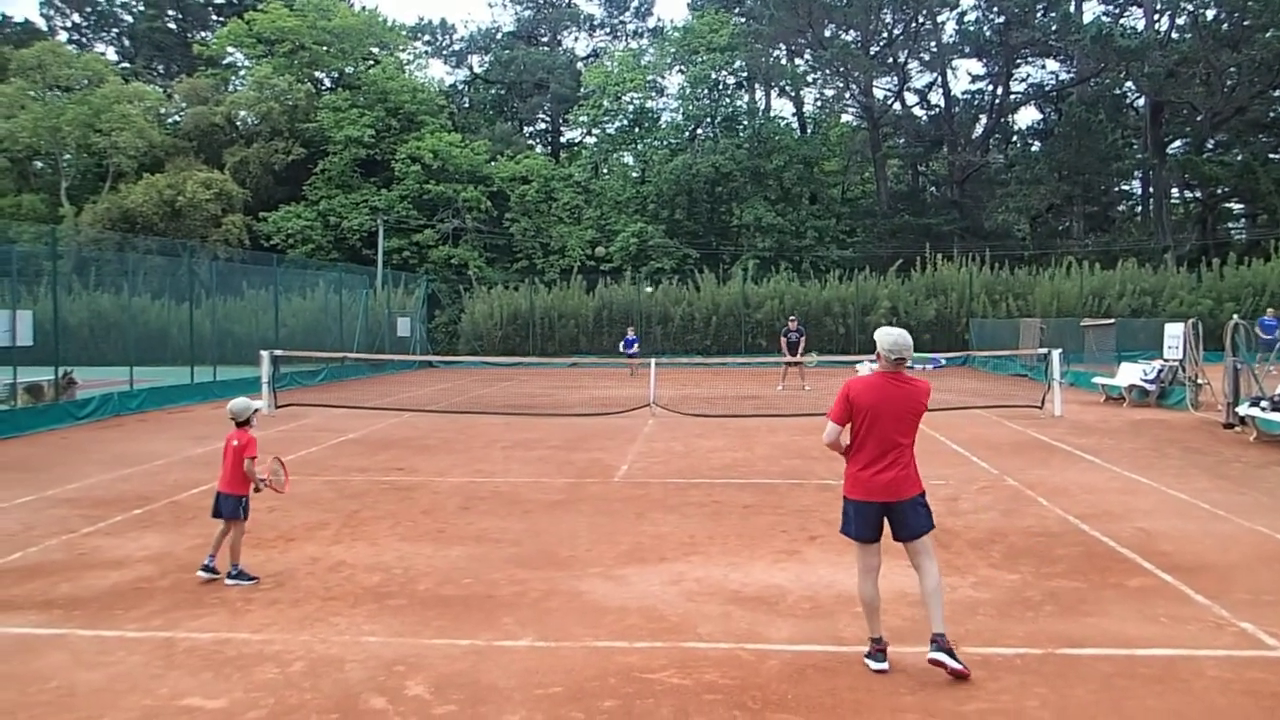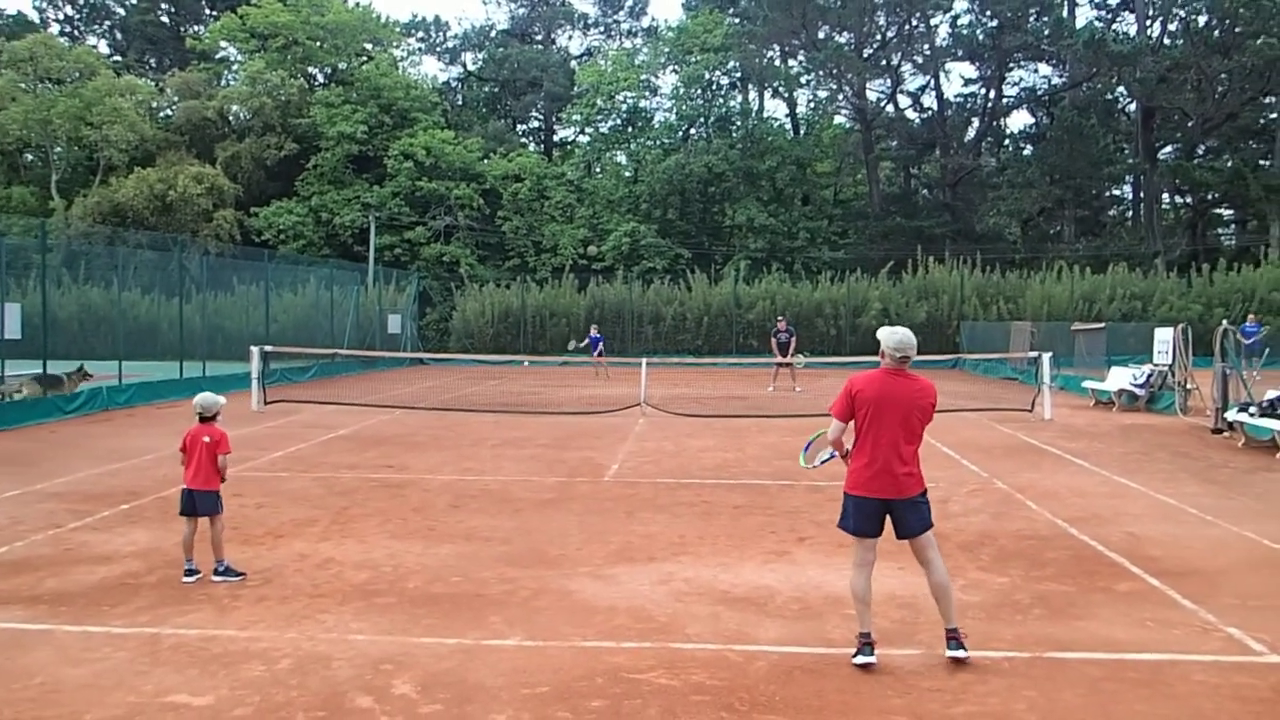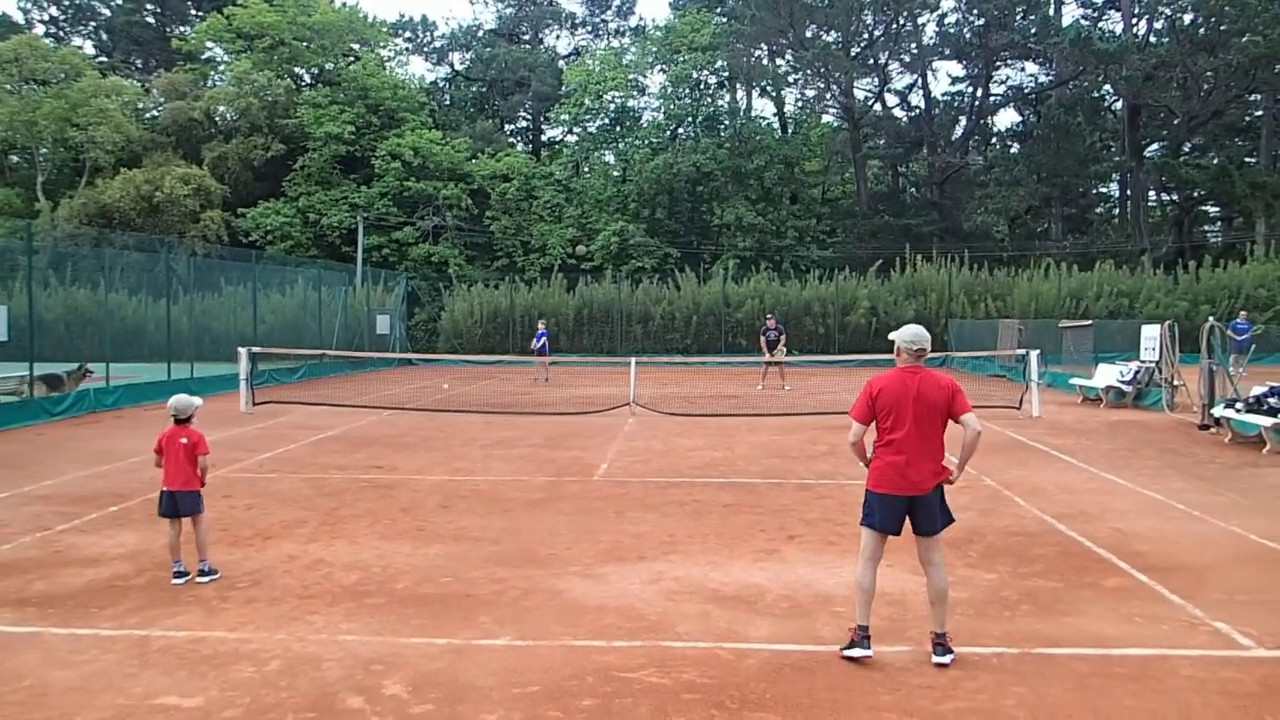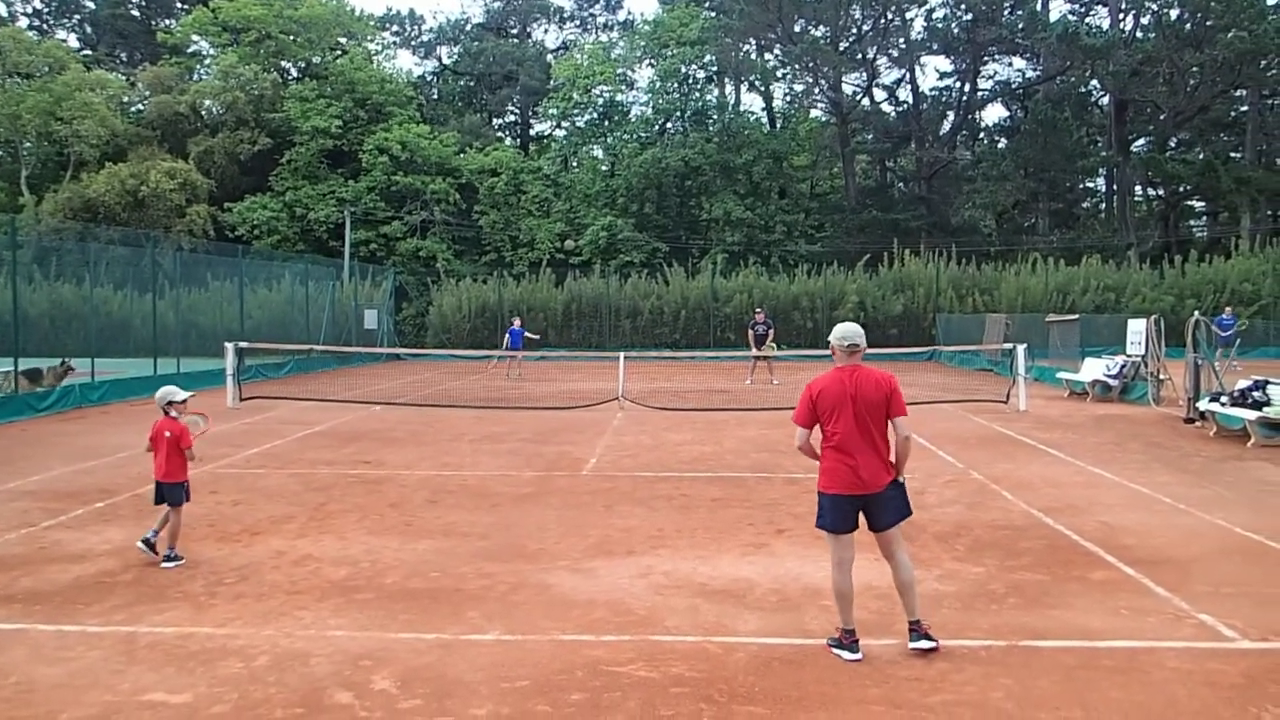
dt=0.7s
person 1, frame 1
left shoulder: (854, 388)
right shoulder: (921, 390)
left elbow: (830, 439)
left wrist: (846, 451)
left hip: (862, 491)
right hip: (905, 490)
left knee: (868, 569)
right knee: (926, 564)
left ankle: (877, 648)
right ankle: (938, 642)
person 1, frame 2
left shoulder: (857, 384)
right shoulder: (927, 390)
left elbow: (833, 436)
left wrist: (845, 454)
left hip: (864, 487)
right hip: (908, 487)
left knee: (862, 564)
right knee: (932, 560)
left ankle: (865, 644)
right ankle: (952, 637)
person 1, frame 3
left shoulder: (876, 385)
right shoulder: (946, 385)
left elbow: (855, 438)
right elbow: (974, 429)
left wrist: (868, 462)
right wrist: (958, 468)
left hip: (884, 484)
right hip: (928, 485)
left knee: (868, 559)
right knee: (933, 563)
left ankle: (861, 636)
right ankle: (940, 642)
person 1, frame 4
left shoulder: (816, 387)
right shoulder: (885, 381)
left elbow: (801, 443)
right elbow: (904, 434)
right wrist: (898, 471)
left hip: (836, 485)
right hip: (879, 482)
left knee: (841, 562)
right knee: (897, 554)
left ankle: (848, 638)
right ankle: (916, 629)
person 2, frame 1
left shoulder: (231, 436)
right shoulder: (249, 439)
right elbow: (248, 468)
left wrist: (255, 477)
right wrist: (258, 483)
left hip: (224, 488)
right hip: (237, 492)
left knee: (226, 527)
right knee: (238, 530)
left ankle: (208, 565)
right ankle: (234, 572)
person 2, frame 2
left shoulder: (190, 432)
right shoulder: (219, 435)
left elbow: (183, 460)
right elbow: (222, 464)
right wrist: (223, 476)
left hip: (190, 486)
right hip: (209, 487)
left knee: (190, 527)
right knee: (216, 526)
left ankle: (189, 568)
right ankle: (220, 568)
person 2, frame 3
left shoulder: (165, 435)
right shoulder: (197, 436)
left elbow: (158, 463)
right elbow: (203, 464)
right wrist: (203, 479)
left hip: (169, 488)
right hip: (190, 488)
left knee: (174, 528)
right knee: (199, 526)
left ankle: (178, 570)
right ankle: (203, 568)
person 2, frame 4
left shoulder: (157, 425)
right shoulder: (181, 428)
left elbow: (149, 448)
right elbow: (190, 456)
right wrist: (191, 451)
left hip: (161, 475)
right hip: (176, 477)
left knee: (172, 509)
right knee: (175, 514)
left ankle: (149, 538)
right ankle: (170, 555)
